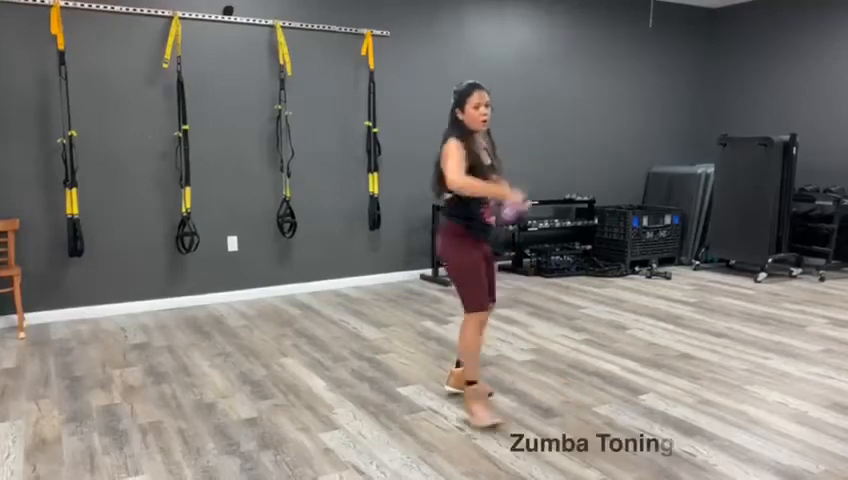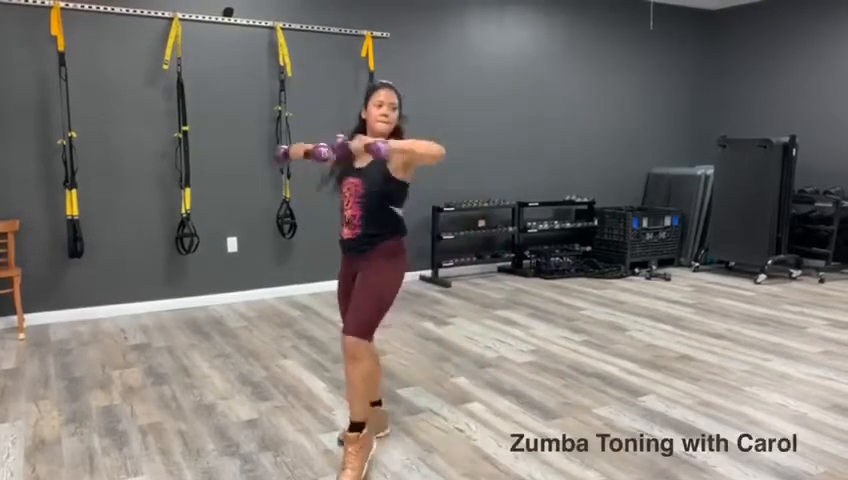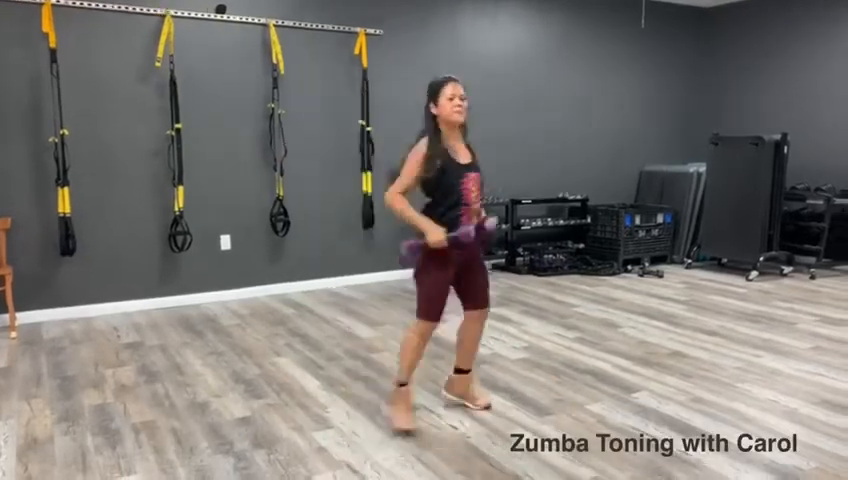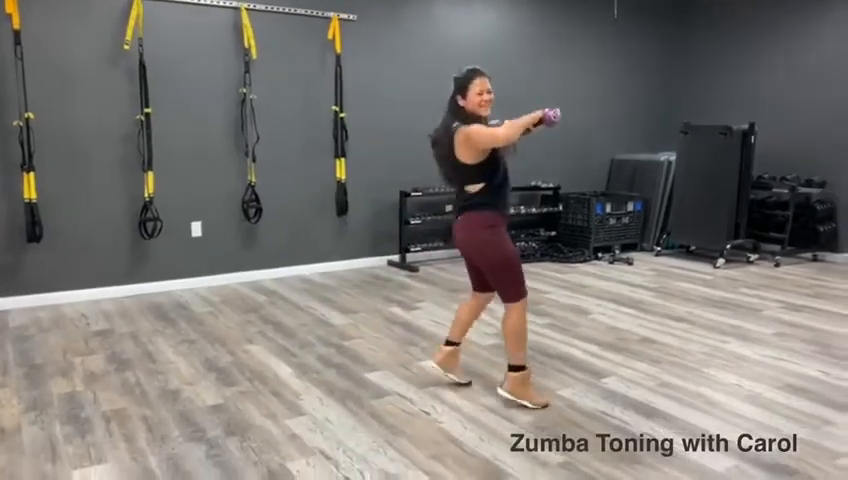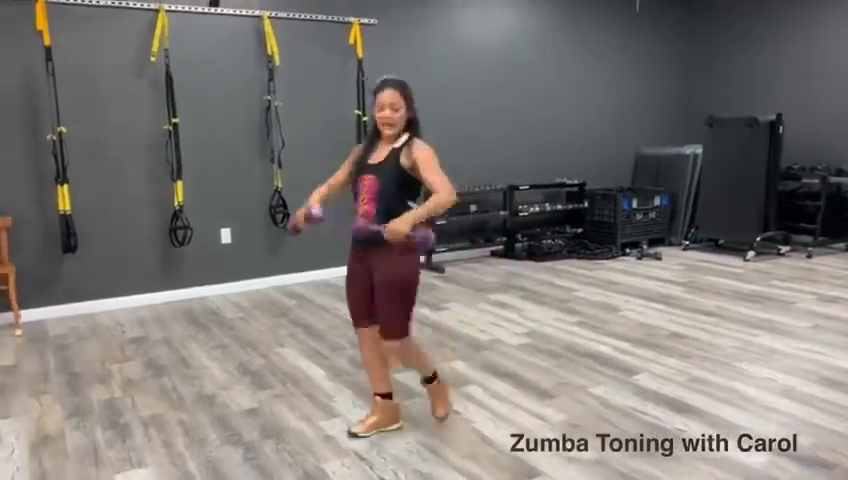
dt=1s
person 1, frame 1
left shoulder: (485, 144)
right shoulder: (455, 146)
left elbow: (493, 181)
right elbow: (456, 183)
left wrist: (512, 193)
right wrist: (503, 191)
left hip: (480, 236)
right hip: (458, 237)
left knee: (484, 308)
right knee: (477, 312)
left ankle: (462, 375)
right ankle: (474, 395)
person 1, frame 2
left shoulder: (400, 154)
right shoulder: (351, 154)
left elbow: (437, 152)
right elbow: (331, 160)
left wrist: (380, 142)
right wrist: (307, 151)
left hip: (384, 258)
right hip: (352, 257)
left knee: (357, 343)
right knee: (358, 343)
left ankle: (360, 441)
right ankle: (376, 416)
person 1, frame 3
left shoulder: (466, 146)
right shoulder: (426, 149)
right elbow: (393, 197)
left wrist: (480, 214)
right wrist: (428, 227)
left hip: (468, 242)
right hip: (439, 247)
left knee: (478, 312)
right knee: (427, 321)
left ankle: (460, 382)
right ankle: (400, 392)
person 1, frame 4
left shoulder: (464, 131)
right shoulder: (469, 132)
right elbow: (503, 137)
right wrist: (534, 116)
left hip: (470, 224)
right hip: (483, 226)
left knee: (484, 292)
right knee: (516, 300)
left ankle: (447, 353)
right ankle: (517, 380)
person 1, frame 5
left shoulder: (415, 150)
right shoulder: (366, 149)
left elbow: (448, 194)
right elbow: (334, 183)
left wrist: (410, 217)
right wrist: (312, 203)
left hip: (396, 252)
right hip: (361, 251)
left knee: (393, 338)
right knee: (364, 331)
left ankle: (433, 382)
right ankle: (385, 408)
